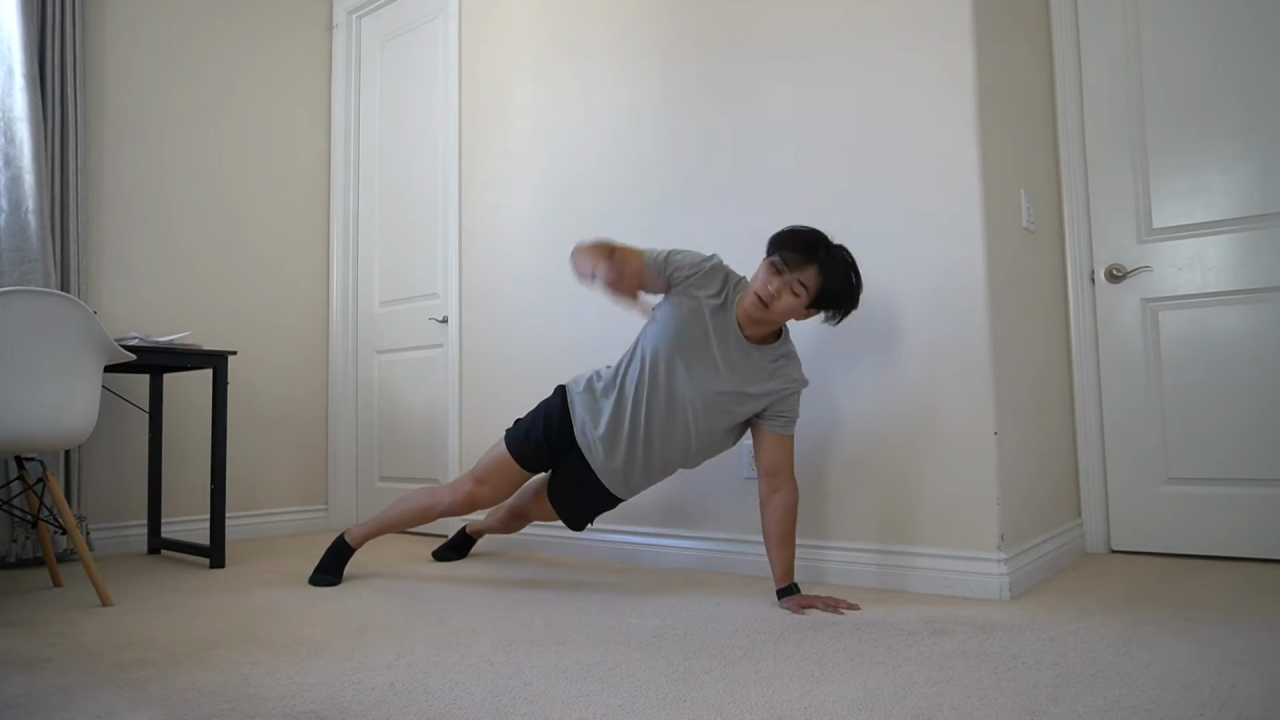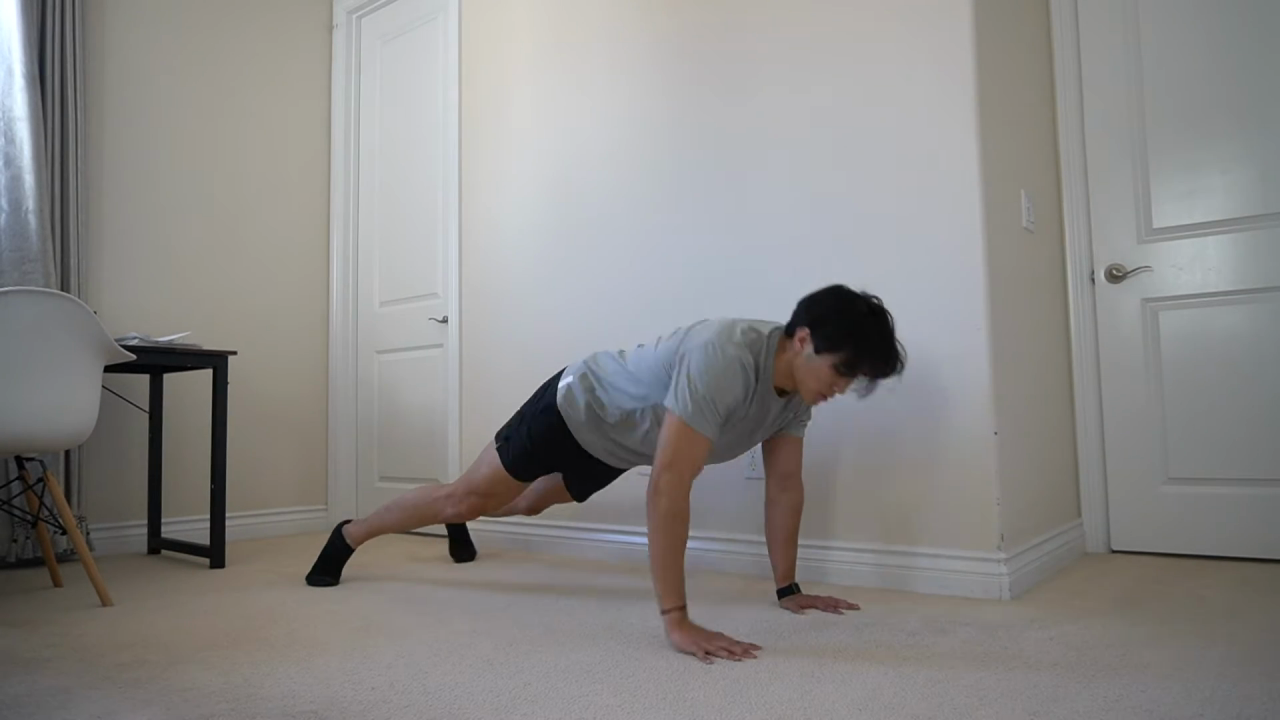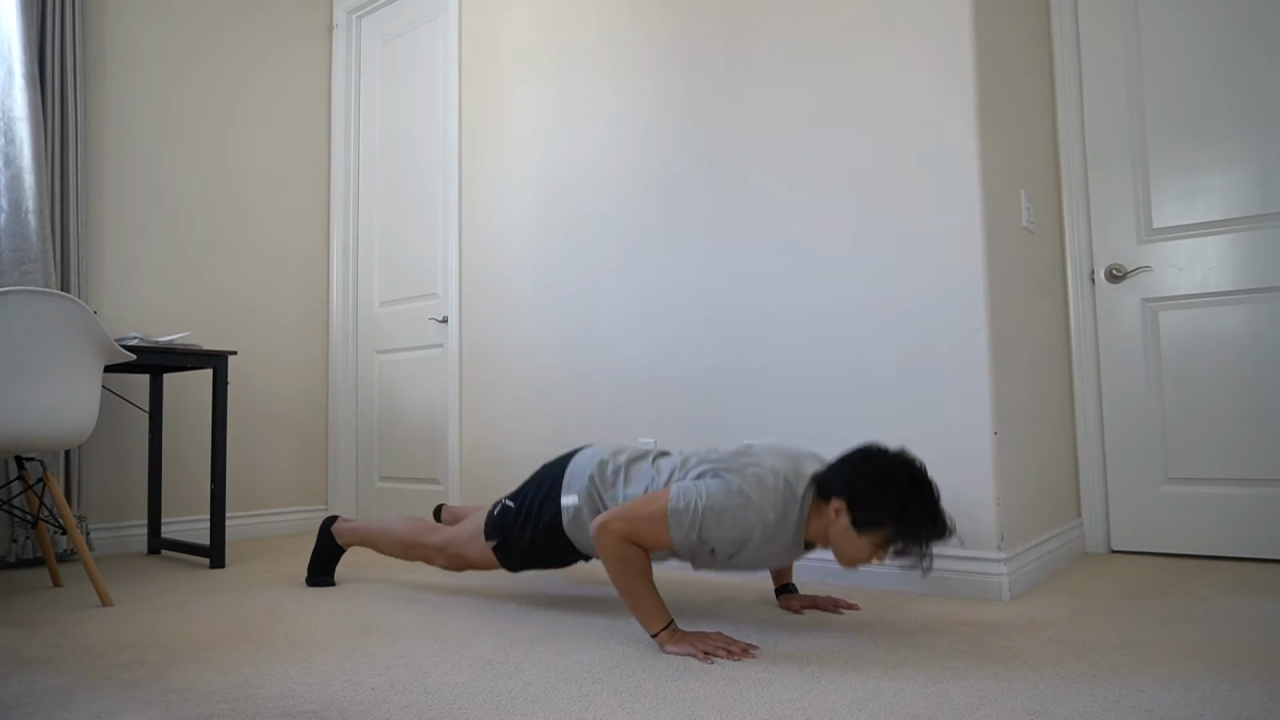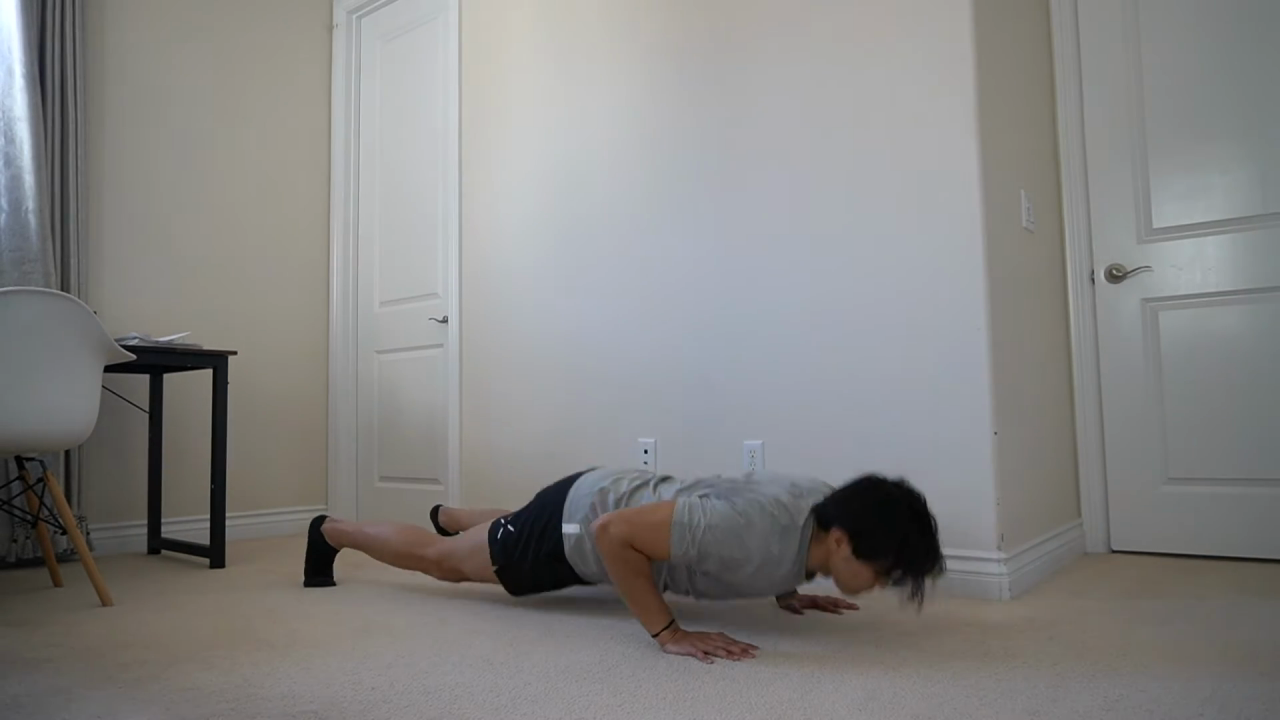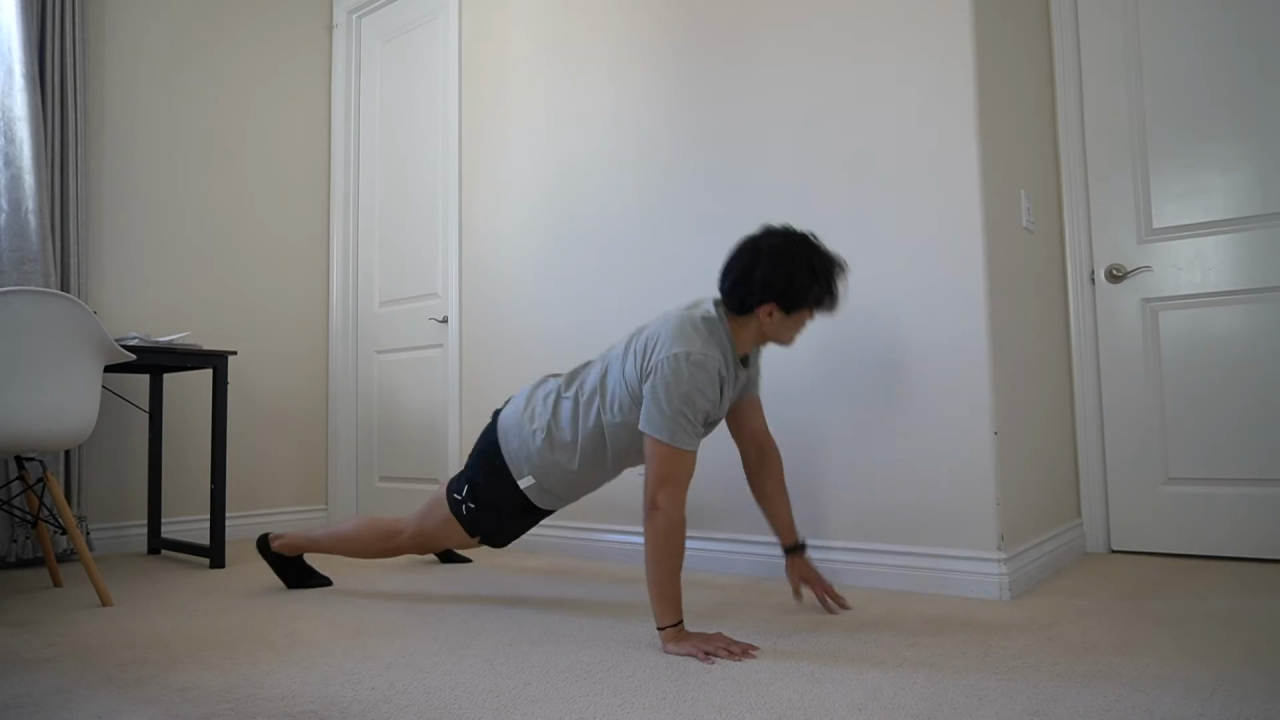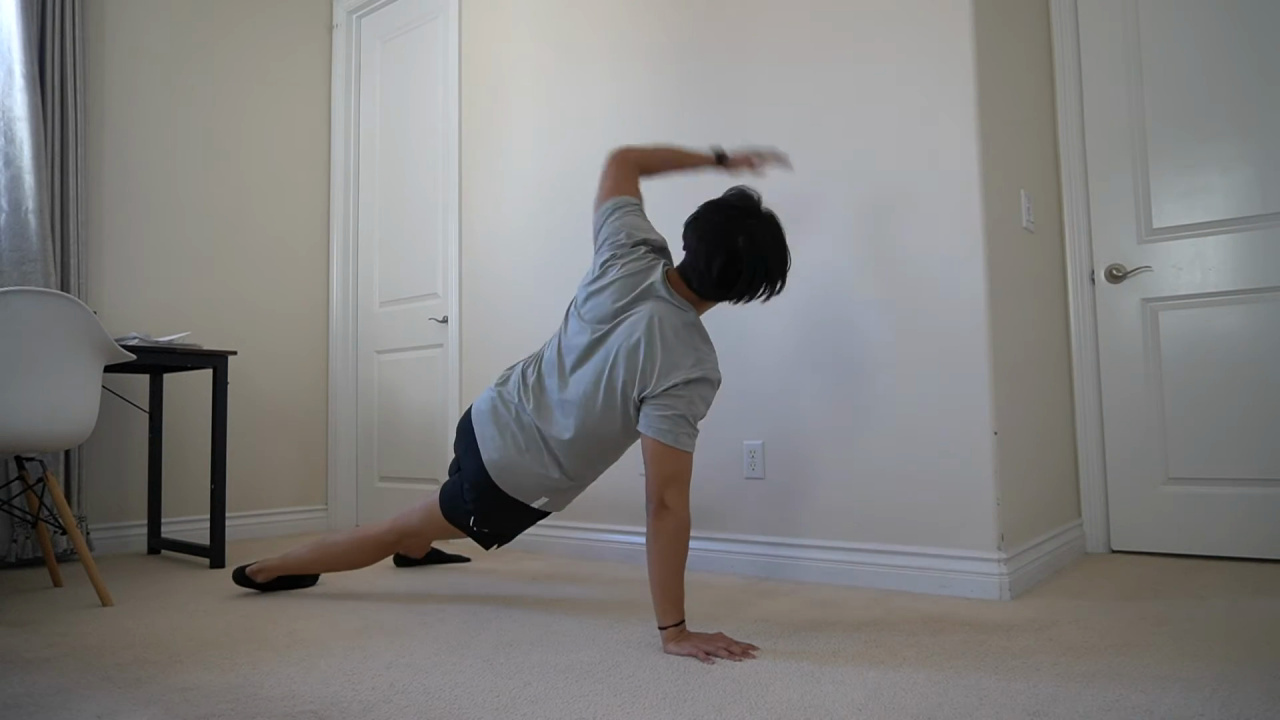
dt=0.4s
person 1, frame 1
left shoulder: (783, 380)
right shoulder: (704, 278)
left elbow: (777, 484)
right elbow: (588, 252)
left wrist: (786, 588)
right wrist: (605, 266)
left hip: (611, 474)
right hip: (581, 411)
left knee: (518, 513)
right knee: (466, 493)
left ankle: (473, 532)
right ankle: (350, 538)
person 1, frame 2
left shoulder: (794, 378)
right shoulder: (727, 360)
left elbow: (785, 483)
right elbow: (668, 488)
left wrist: (787, 587)
right wrist: (675, 619)
left hip: (611, 437)
right hip: (577, 406)
left knee: (531, 502)
right knee: (468, 495)
left ankle: (456, 530)
right ankle: (349, 534)
person 1, frame 3
left shoulder: (820, 479)
right shoulder: (752, 514)
right elbow: (611, 531)
left wrist: (787, 588)
right wrist: (666, 631)
left hip: (610, 482)
right hip: (579, 497)
right knee: (446, 550)
left ankle: (455, 510)
right ankle: (341, 530)
person 1, frame 4
left shoulder: (820, 505)
right shoulder: (751, 533)
right elbow: (610, 536)
left wrist: (790, 594)
right wrist: (668, 628)
left hip: (609, 499)
right hip: (581, 519)
right knee: (445, 561)
left ankle: (450, 518)
right ankle: (331, 531)
person 1, frame 5
left shoulder: (728, 336)
right shoulder: (692, 365)
left elbow: (758, 449)
right elbow: (663, 505)
left wrist: (794, 552)
right wrist: (672, 629)
left hip: (534, 417)
right hip: (529, 459)
right knee: (415, 533)
left ankle: (439, 542)
right ankle: (283, 547)
person 1, frame 6
left shoulder: (631, 259)
right shoulder: (689, 371)
left elbow: (618, 162)
right elbow: (666, 502)
left wrist: (719, 160)
right wrist: (672, 629)
left hip: (491, 417)
right hip: (518, 485)
right knee: (404, 529)
left ankle: (414, 548)
right ankle: (263, 569)
